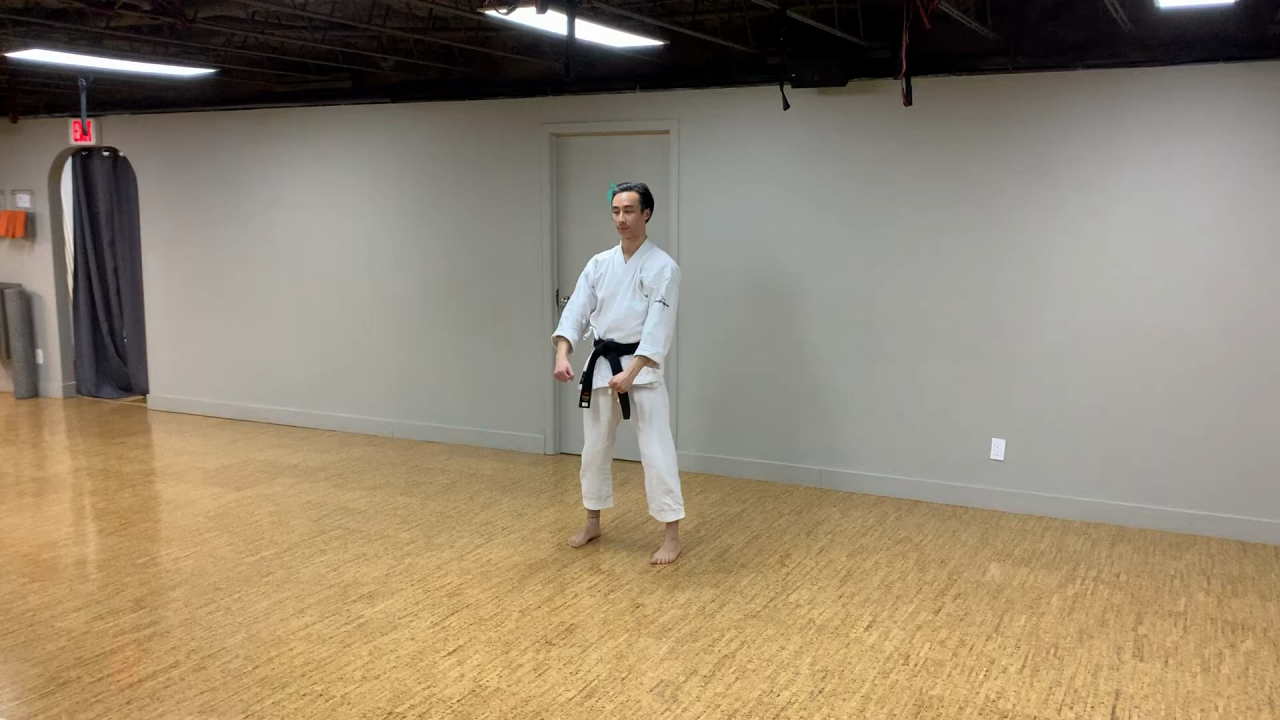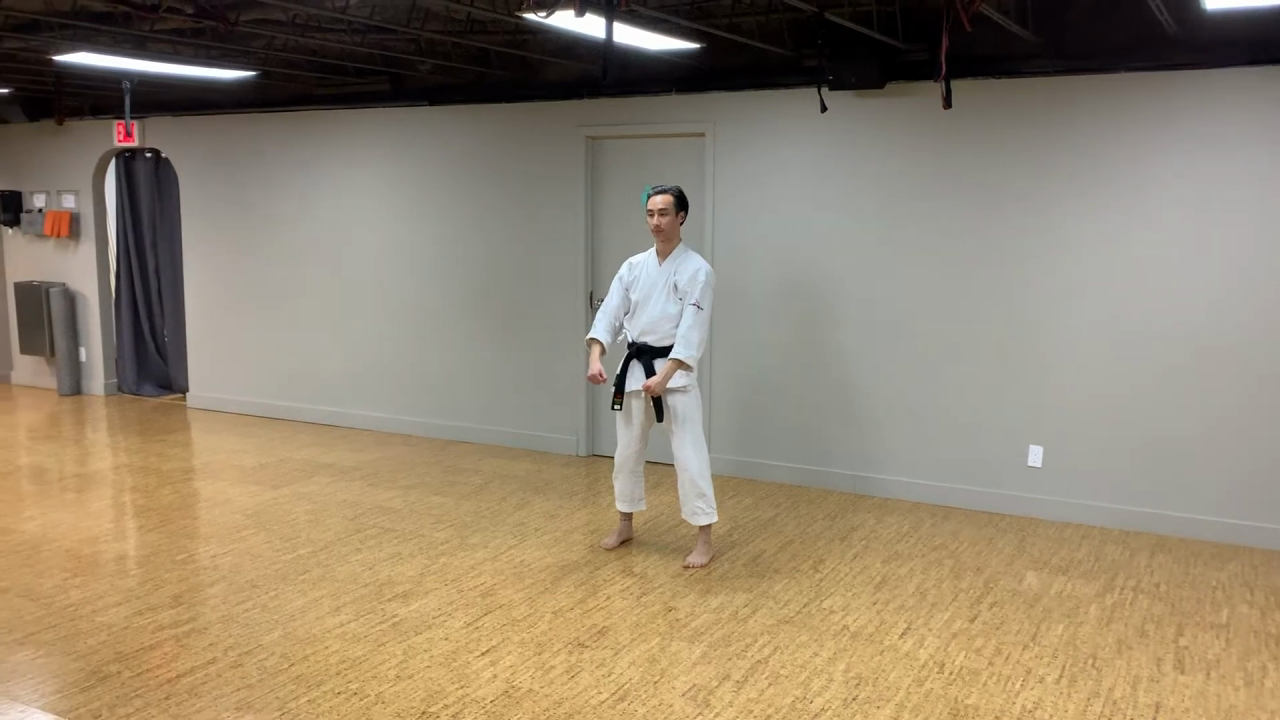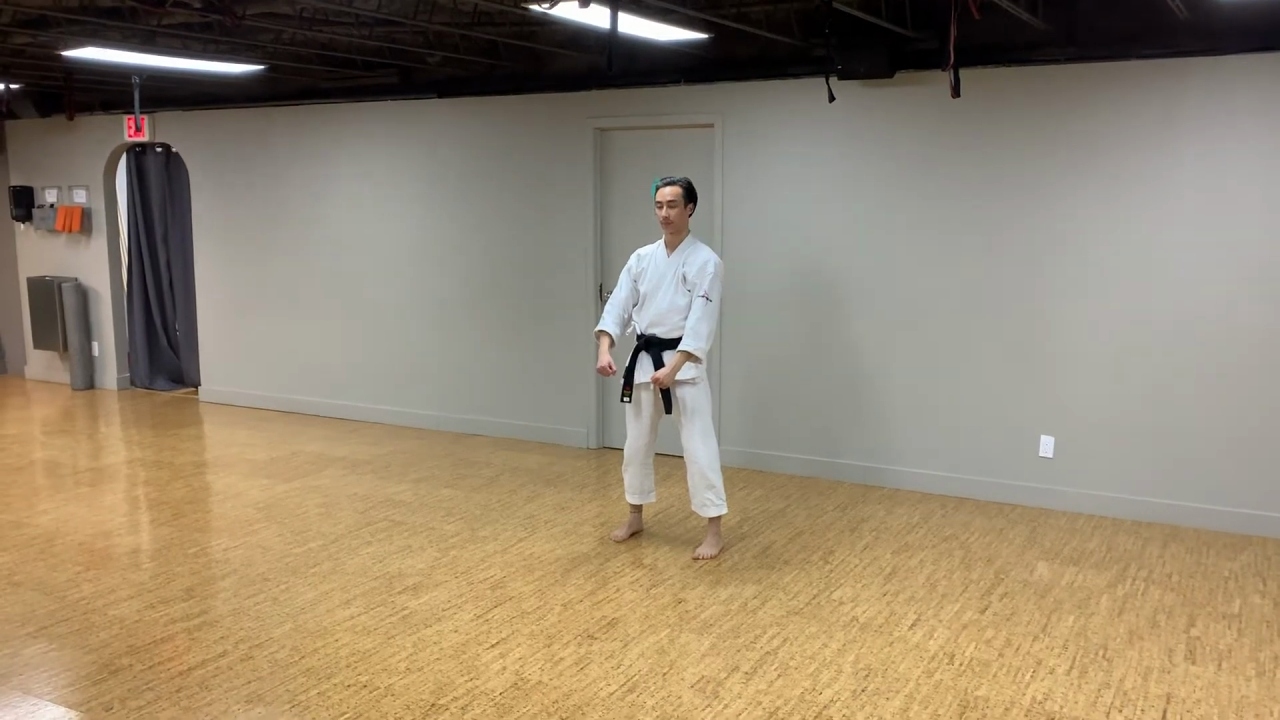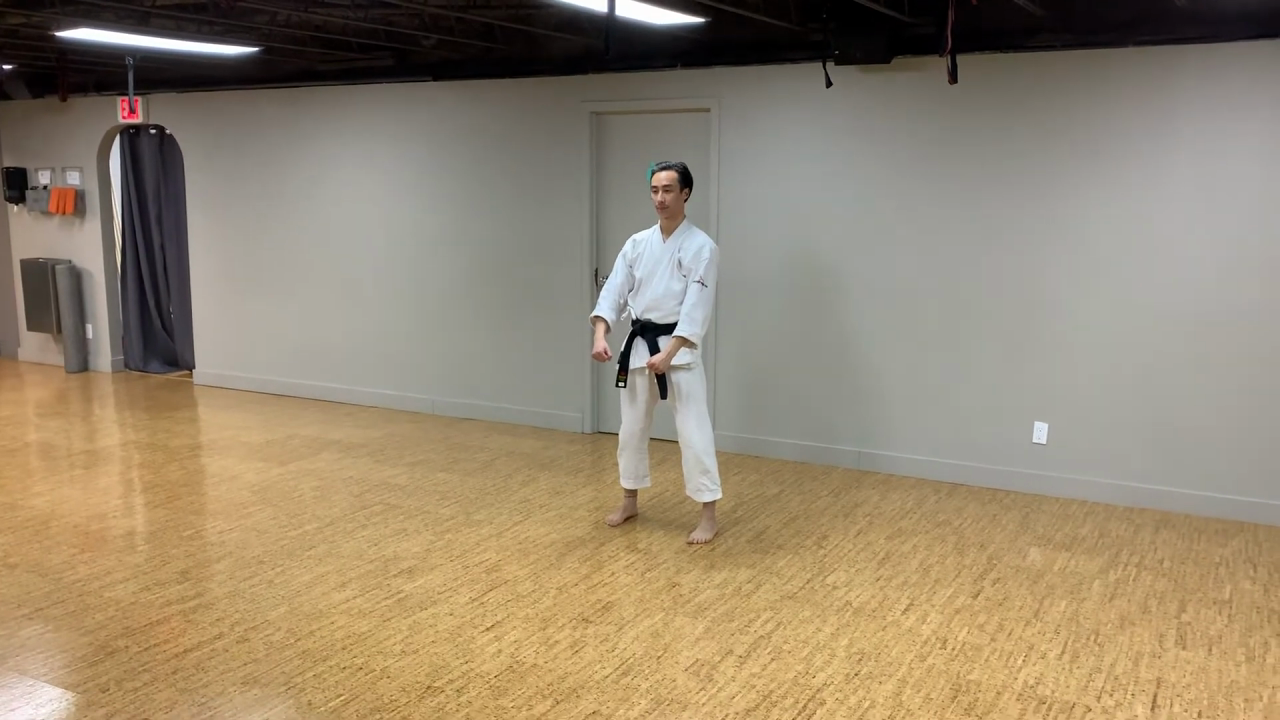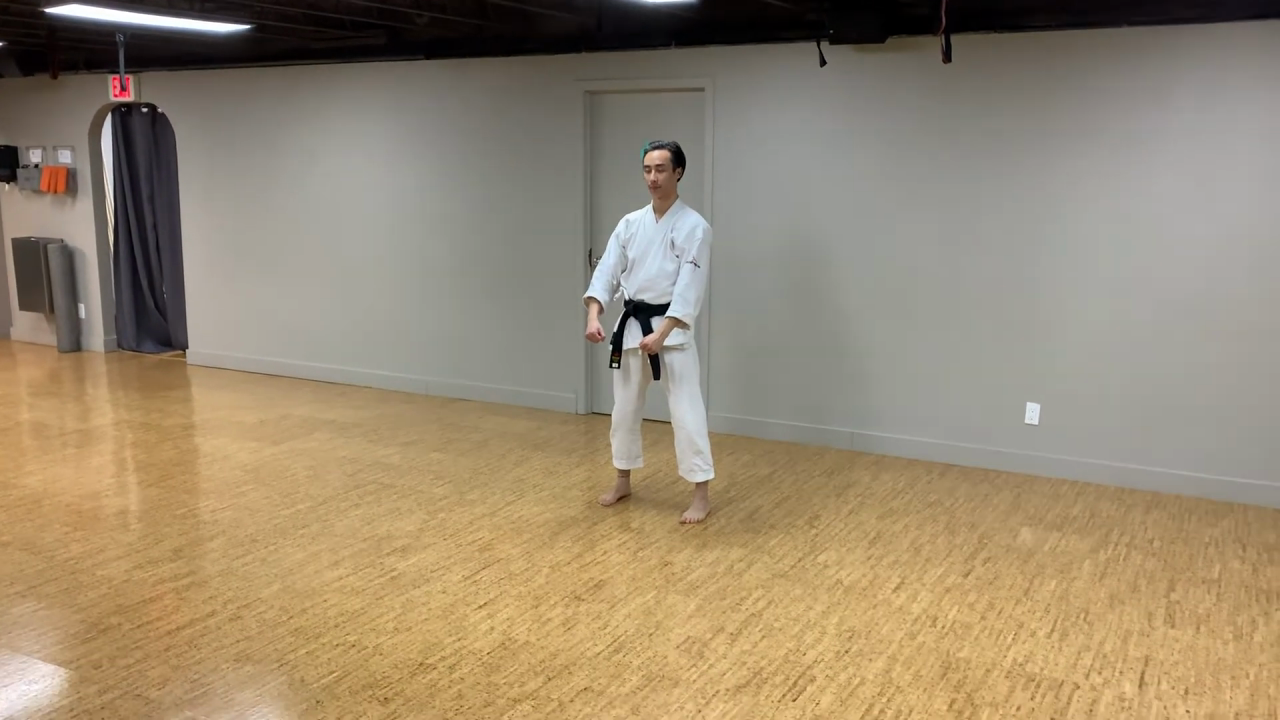
dt=0.7s
person 1, frame 1
left shoulder: (662, 267)
right shoulder: (599, 264)
left elbow: (658, 328)
right elbow: (576, 311)
left wrist: (630, 373)
right wrist: (562, 356)
left hip: (641, 368)
right hip: (600, 365)
left knee: (656, 451)
right knee: (595, 447)
left ankle: (671, 535)
right ankle: (592, 523)
person 1, frame 2
left shoulder: (697, 270)
right shoulder: (633, 266)
left elbow: (692, 331)
right elbow: (610, 314)
left wrist: (664, 376)
right wrist: (595, 358)
left hip: (675, 370)
right hip: (633, 368)
left knee: (689, 454)
right knee: (627, 450)
left ankle: (704, 539)
right ankle: (625, 524)
person 1, frame 3
left shoulder: (705, 261)
right shoulder: (641, 258)
left elbow: (701, 323)
right elbow: (618, 306)
left wrist: (673, 368)
right wrist: (604, 350)
left hip: (684, 363)
right hip: (642, 360)
left knee: (698, 446)
right knee: (637, 442)
left ankle: (714, 530)
right ankle: (635, 516)
person 1, frame 4
left shoulder: (701, 247)
right shoulder: (637, 243)
left elbow: (697, 308)
right elbow: (614, 292)
left wrist: (668, 353)
right wrist: (600, 336)
left hip: (679, 347)
right hip: (637, 345)
left knee: (693, 430)
right knee: (632, 426)
left ankle: (708, 514)
right ankle: (629, 501)
person 1, frame 5
left shoulder: (694, 226)
right shoulder: (630, 223)
left elbow: (690, 289)
right elbow: (607, 272)
left wrist: (661, 334)
right wrist: (593, 317)
left hip: (672, 328)
right hip: (630, 325)
left knee: (686, 411)
right knee: (625, 407)
left ankle: (701, 494)
right ankle: (623, 481)
